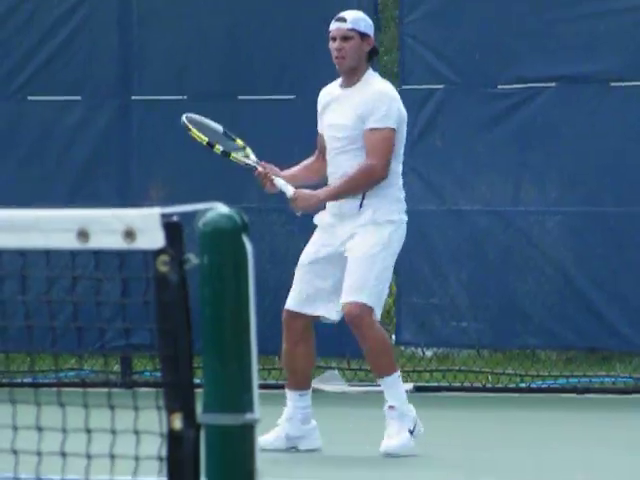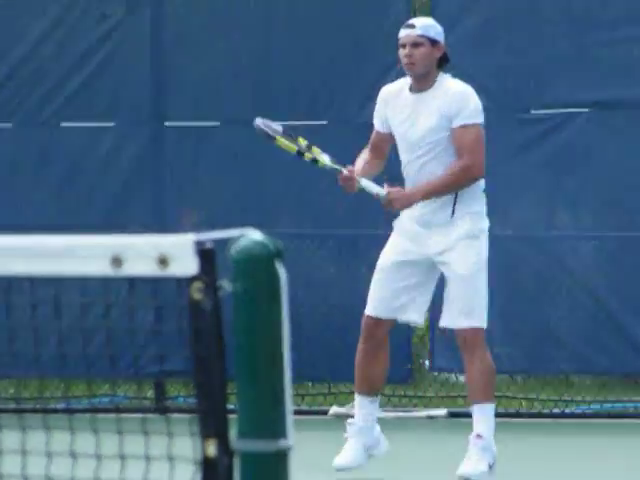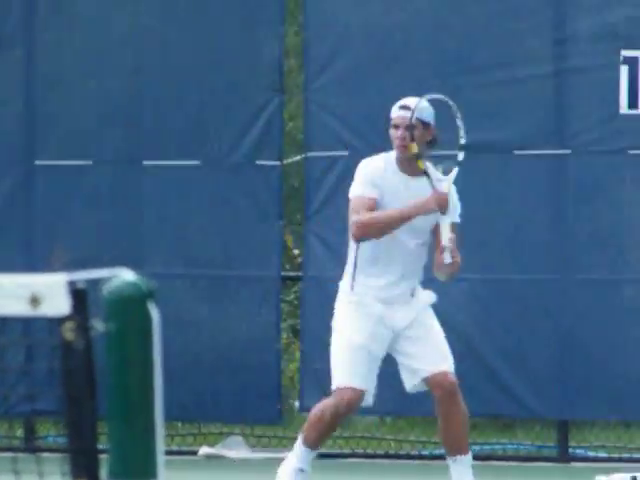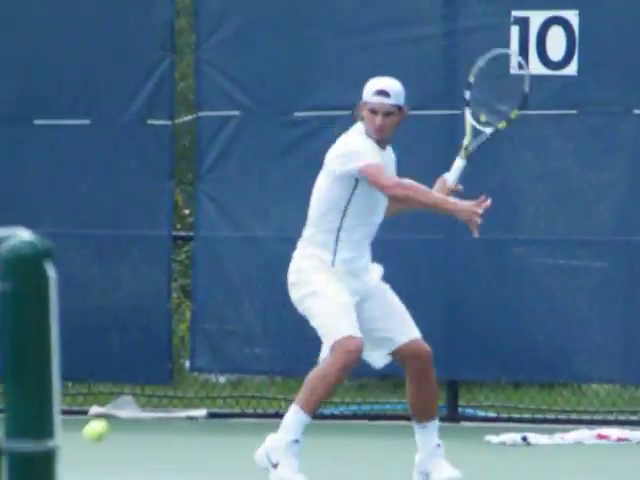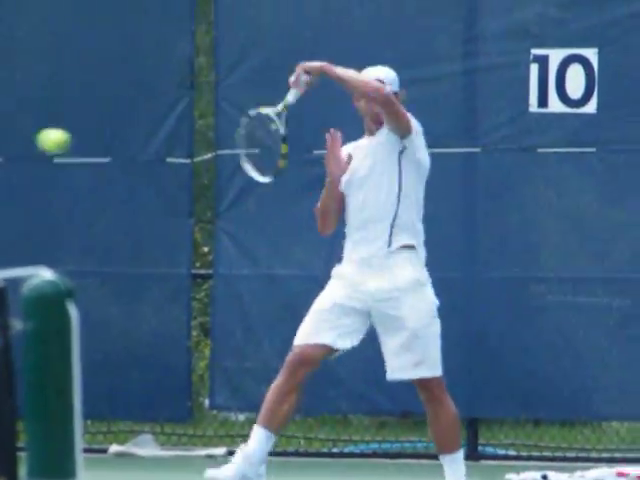
dt=0.4s
person 1, frame 1
left shoulder: (380, 95)
right shoulder: (327, 95)
left elbow: (376, 168)
left wrist: (319, 197)
right wrist: (282, 176)
left hip: (377, 221)
right hip: (335, 223)
left knee: (357, 312)
right knee: (295, 318)
left ankle: (401, 415)
right ankle: (297, 424)
person 1, frame 2
left shoulder: (460, 96)
right shoulder: (390, 95)
left elbow: (473, 167)
right elbow: (375, 151)
left wrist: (413, 194)
right wrist: (357, 172)
left hip: (461, 230)
right hip: (413, 228)
left knee: (469, 336)
right knee: (374, 324)
left ankle: (482, 443)
right ankle: (363, 432)
person 1, frame 3
left shoulder: (443, 194)
right shoulder: (370, 170)
left elbow: (444, 260)
right elbow: (359, 229)
left wrist: (448, 263)
right wrist: (417, 207)
left hip: (411, 306)
right hip: (360, 303)
left knee: (445, 386)
right knee: (347, 397)
person 1, frame 4
left shoulder: (383, 152)
right shoulder: (356, 146)
right elbow: (393, 186)
left wrist: (434, 194)
right wrist: (455, 208)
left hip: (358, 275)
right hip: (318, 272)
left knee: (419, 357)
right knee: (346, 350)
person 1, frame 5
left shoulder: (407, 134)
right shoulder: (347, 155)
left elbow: (383, 96)
right elbow: (325, 227)
left wrist: (326, 69)
right wrist: (334, 177)
left hip: (403, 279)
right hip: (353, 278)
left knee: (431, 387)
right knee: (299, 361)
